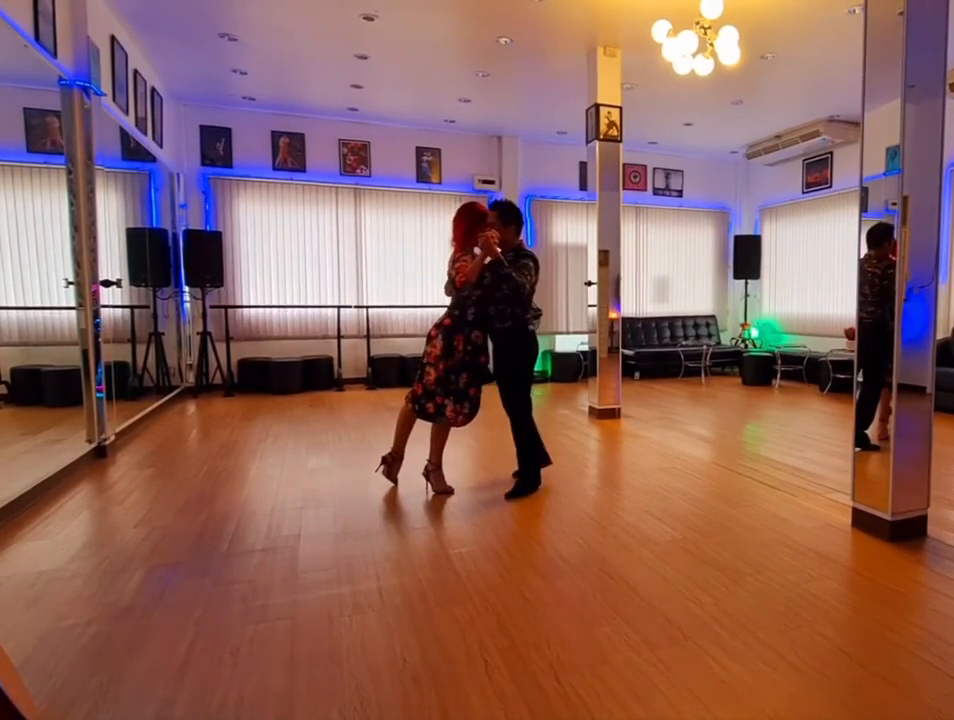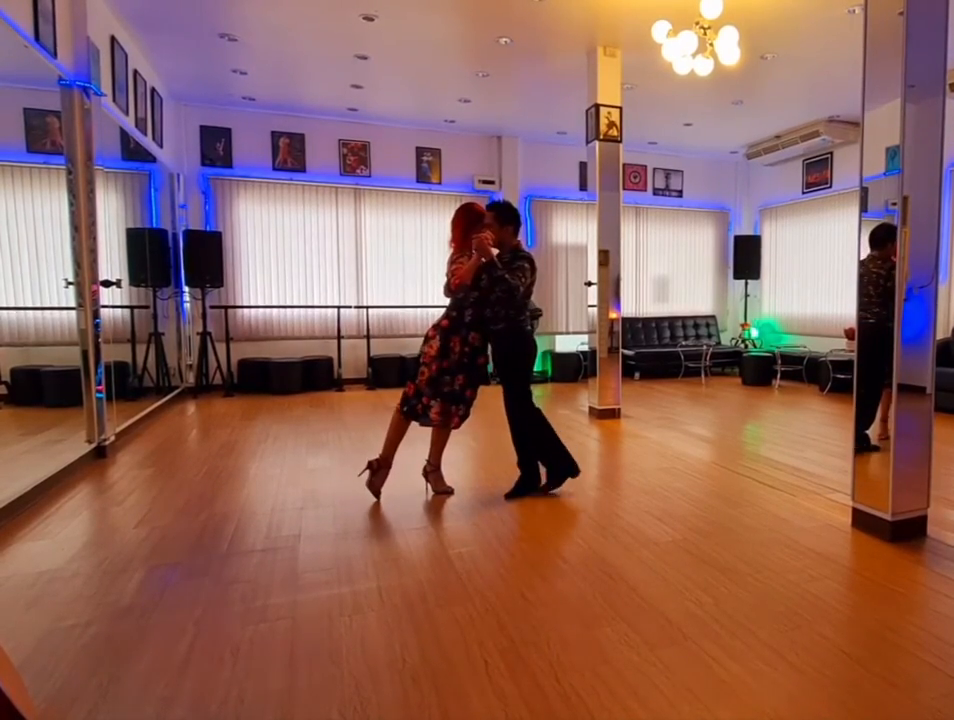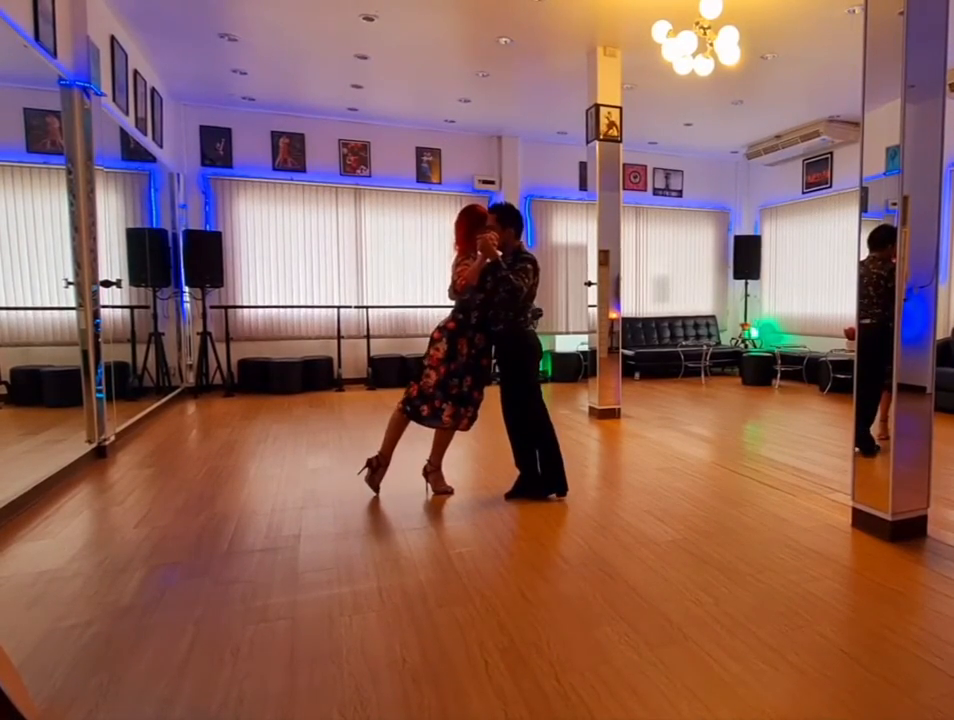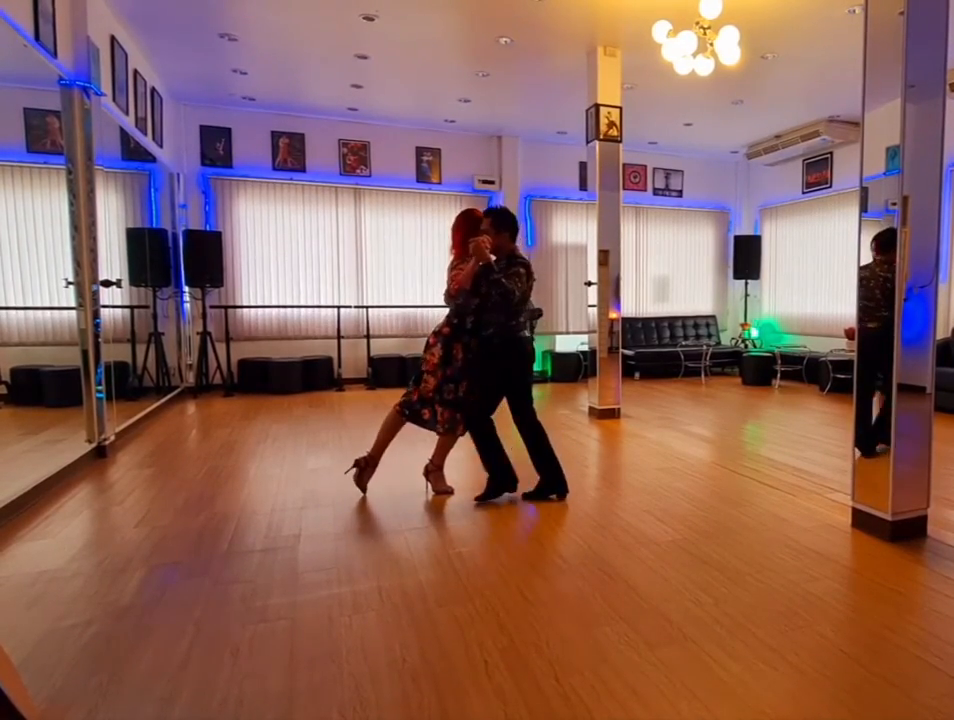
dt=0.5s
person 1, frame 1
left shoulder: (525, 259)
right shoulder: (501, 259)
left elbow: (521, 289)
right elbow: (488, 294)
left wrist: (495, 258)
left hip: (518, 340)
right hip: (504, 340)
left knee: (517, 405)
right knee: (514, 404)
left ankle: (529, 475)
right ankle: (533, 458)
person 1, frame 2
left shoulder: (521, 260)
right shoulder: (501, 260)
left elbow: (513, 292)
right elbow: (488, 295)
left wrist: (489, 260)
left hip: (515, 342)
right hip: (505, 341)
left knee: (519, 408)
right knee: (521, 407)
left ankle: (530, 476)
right ankle: (558, 464)
person 1, frame 3
left shoulder: (524, 262)
right shoulder: (505, 261)
left elbow: (516, 293)
right elbow: (495, 297)
left wrist: (494, 259)
left hip: (519, 345)
right hip: (510, 345)
left knee: (523, 413)
right knee: (524, 412)
left ankle: (541, 478)
right ankle: (533, 477)
person 1, frame 4
left shoulder: (518, 266)
right shoulder: (500, 265)
left elbow: (508, 297)
right elbow: (486, 301)
left wrist: (486, 264)
left hip: (510, 351)
right hip: (502, 350)
left knee: (476, 415)
right knee: (523, 416)
left ankle: (501, 477)
person 2, frame 1
left shoulder: (471, 258)
right shoulder: (464, 257)
right elbow: (463, 282)
right wrist: (485, 255)
left hip: (466, 339)
right hip: (453, 336)
left knee: (449, 402)
right knee: (425, 396)
left ankle: (434, 467)
right ankle: (396, 456)
person 2, frame 2
left shoulder: (473, 259)
right shoulder: (461, 258)
right elbow: (457, 285)
right wrist: (479, 256)
left hip: (466, 341)
right hip: (450, 338)
left knee: (448, 405)
right knee: (417, 400)
left ankle: (434, 468)
right ankle: (383, 462)
person 2, frame 3
left shoulder: (478, 261)
right shoulder: (467, 260)
right elbow: (462, 287)
right wrist: (484, 258)
left hip: (471, 344)
right hip: (455, 340)
left knee: (455, 408)
right knee: (418, 399)
left ankle: (434, 468)
right ankle: (382, 460)
person 2, frame 4
left shoulder: (474, 265)
right shoulder: (462, 264)
right elbow: (456, 291)
right wrist: (477, 261)
left hip: (467, 346)
right hip: (451, 345)
left knee: (455, 412)
right knee: (414, 403)
left ankle: (436, 468)
right ankle: (372, 460)
person 3, frame 1
left shoulder: (860, 265)
right shoulder: (888, 267)
right elbow: (896, 298)
left hip: (858, 327)
right hip: (877, 330)
right knee: (873, 383)
right ankle: (857, 432)
person 3, frame 2
left shoulder: (861, 266)
right shoulder: (891, 268)
right elbow: (898, 299)
left hip: (860, 328)
right hip: (879, 331)
left knee: (859, 382)
right knee: (874, 384)
left ankle: (854, 433)
right ankle: (858, 433)
person 3, frame 3
left shoulder: (860, 268)
right shoulder: (891, 270)
right elbow: (897, 300)
left hip: (861, 329)
right hip: (880, 331)
left knee: (861, 384)
right knee: (874, 385)
left ankle: (861, 436)
right ankle: (862, 436)
person 3, frame 4
left shoulder: (861, 272)
right shoulder: (896, 274)
left hip: (864, 334)
right hip: (887, 335)
left knee: (864, 388)
right knee: (892, 387)
left ankle: (865, 440)
right ankle: (881, 433)
